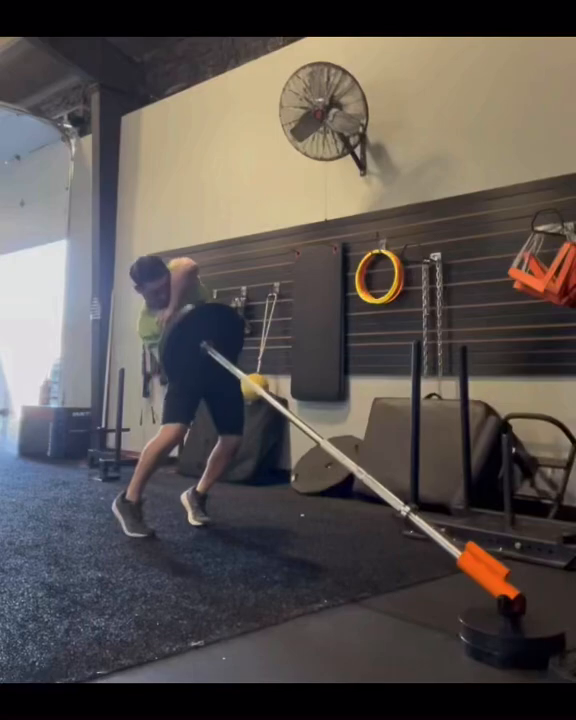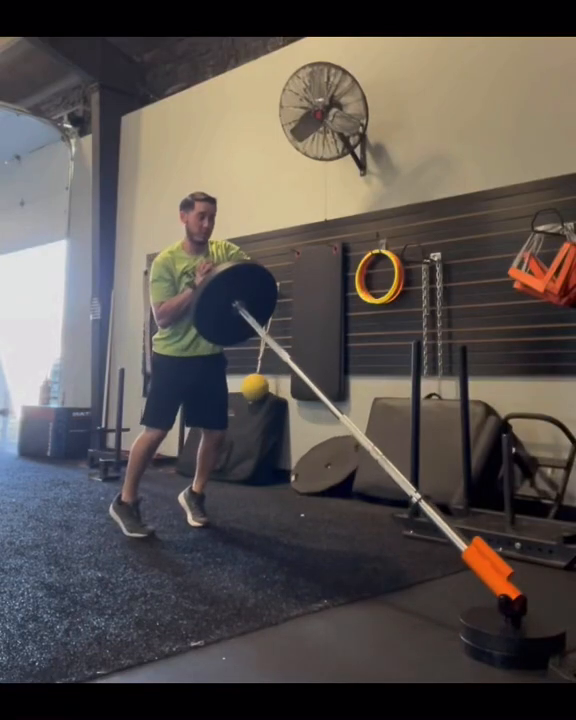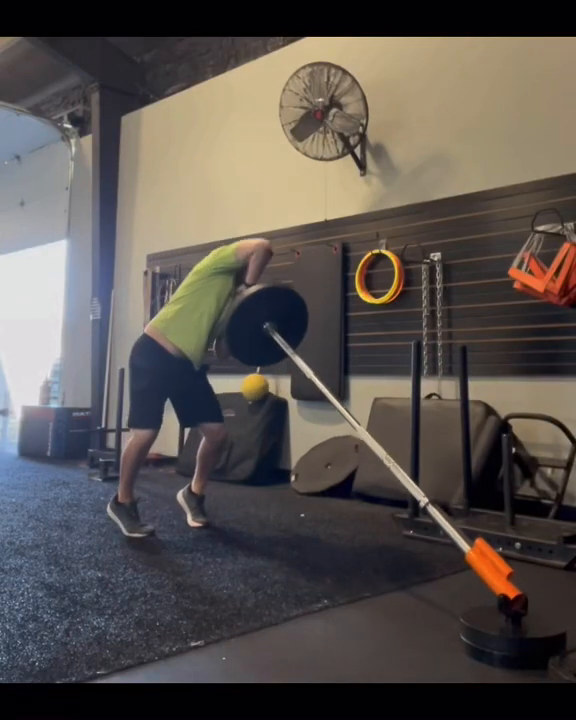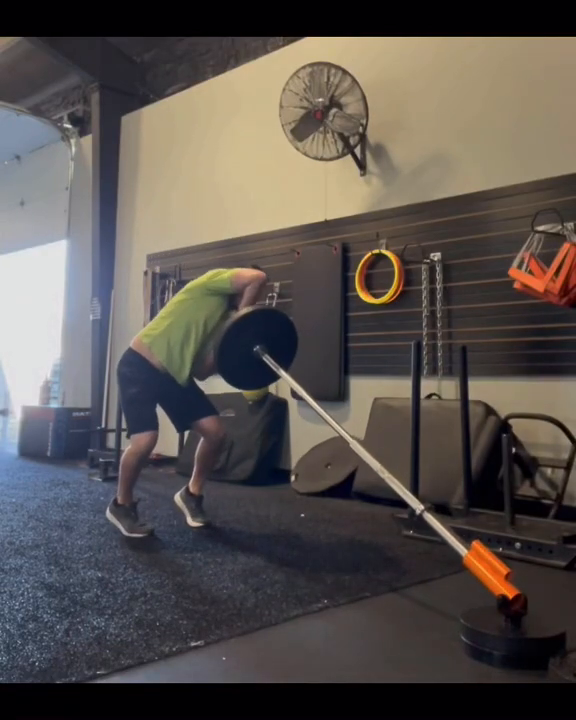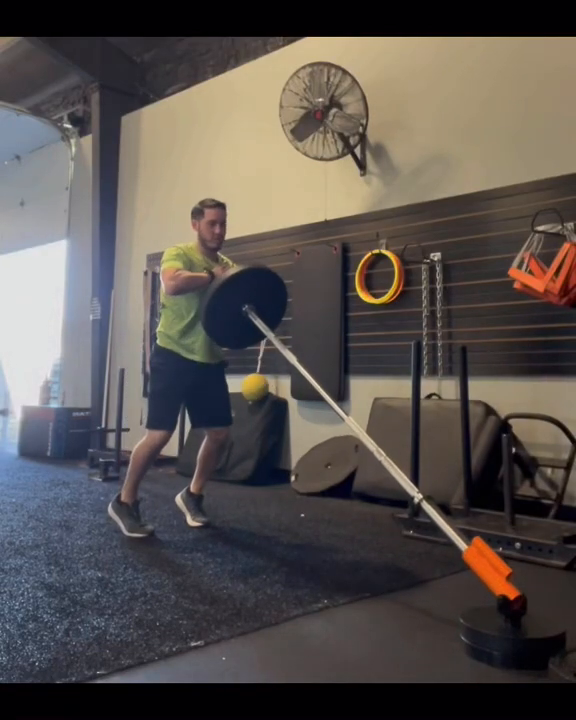
dt=1s
person 1, frame 1
left shoulder: (177, 273)
right shoulder: (148, 324)
left elbow: (189, 267)
left wrist: (173, 310)
left hip: (221, 365)
left knee: (232, 439)
right knee: (173, 432)
left ankle: (197, 495)
right ankle: (129, 501)
person 1, frame 2
left shoulder: (226, 251)
right shoulder: (166, 261)
right elbow: (162, 316)
right wrist: (195, 287)
left hip: (210, 358)
right hip: (172, 358)
left knee: (215, 432)
right knee: (155, 431)
left ankle: (194, 495)
right ankle: (125, 502)
person 1, frame 3
left shoulder: (232, 295)
right shoulder: (219, 263)
left elbow: (223, 350)
right elbow: (260, 246)
right wrist: (248, 286)
left hip: (188, 364)
right hip: (155, 353)
left knee: (216, 432)
right knee: (145, 433)
left ankle: (193, 494)
right ankle: (122, 503)
person 1, frame 4
left shoulder: (222, 319)
right shoulder: (212, 282)
left elbow: (201, 371)
right elbow: (257, 277)
left hip: (175, 375)
right hip: (140, 366)
left knee: (215, 432)
right knee: (144, 440)
left ankle: (191, 495)
right ankle: (121, 506)
person 1, frame 5
left shoulder: (229, 266)
right shoulder: (178, 254)
right elbow: (172, 284)
right wrist: (212, 276)
left hip: (209, 360)
right hip: (174, 357)
left knee: (219, 434)
right knee: (159, 435)
left ankle: (192, 496)
right ankle: (124, 502)
